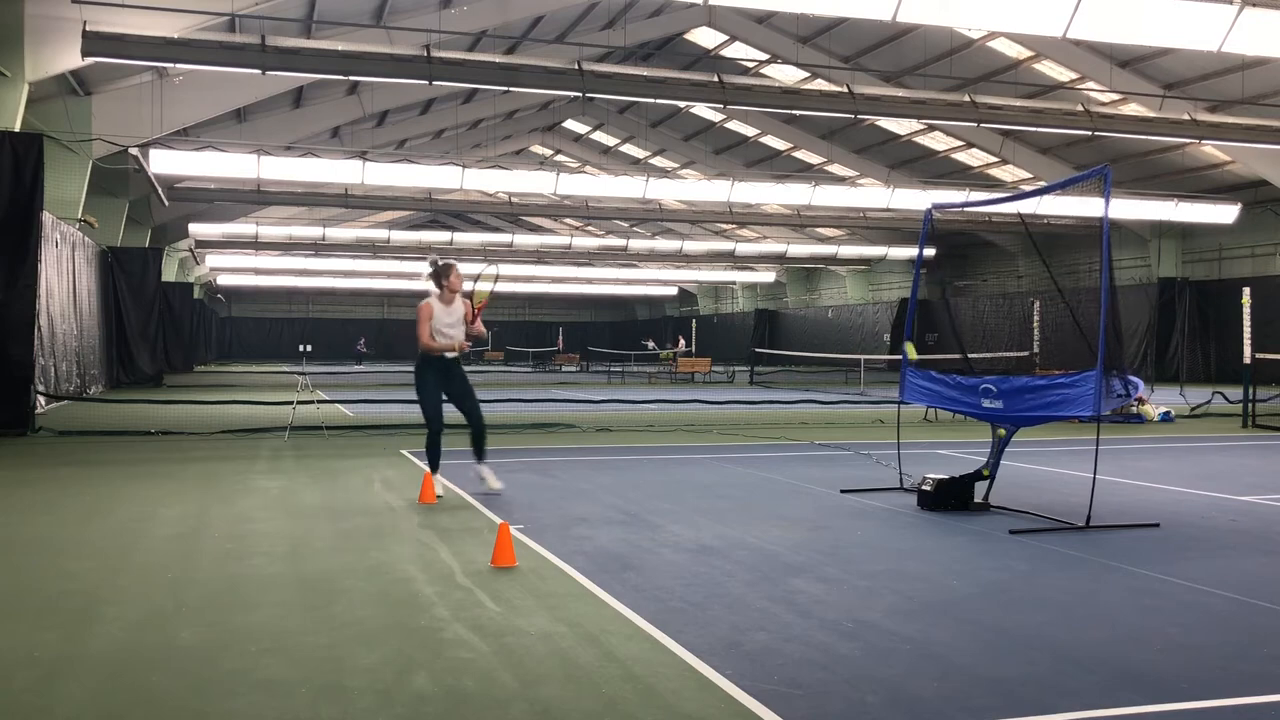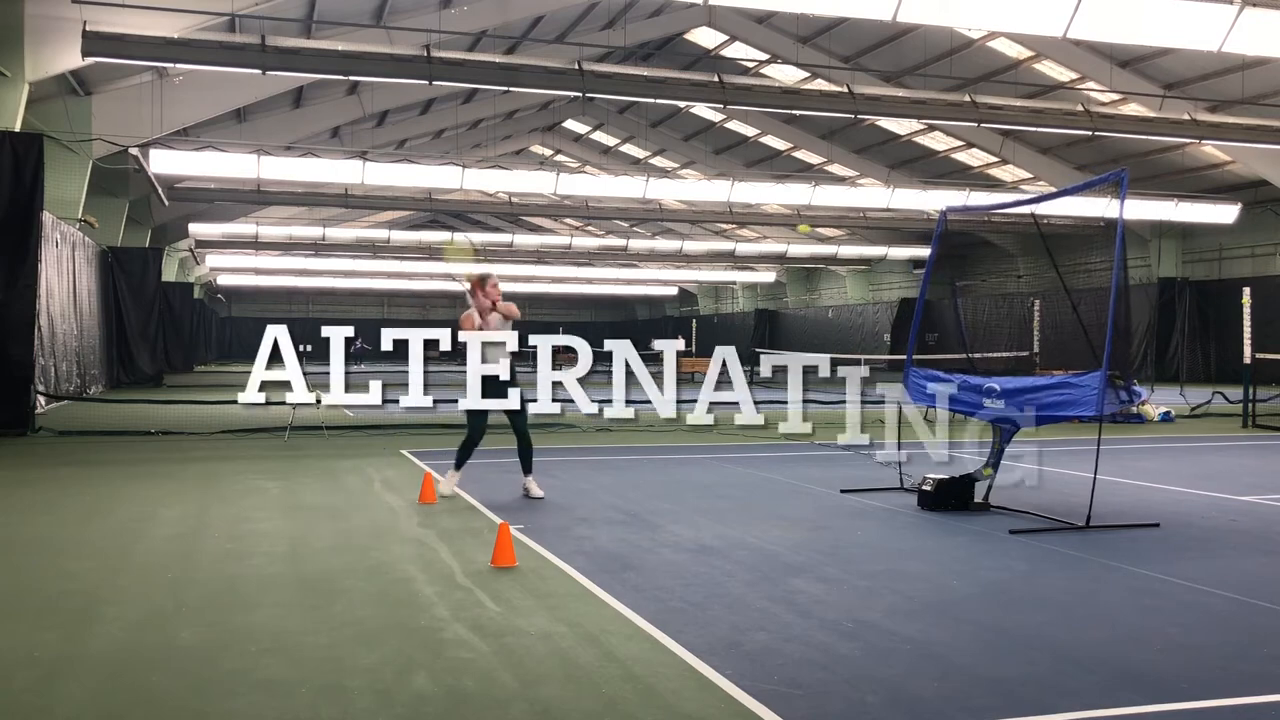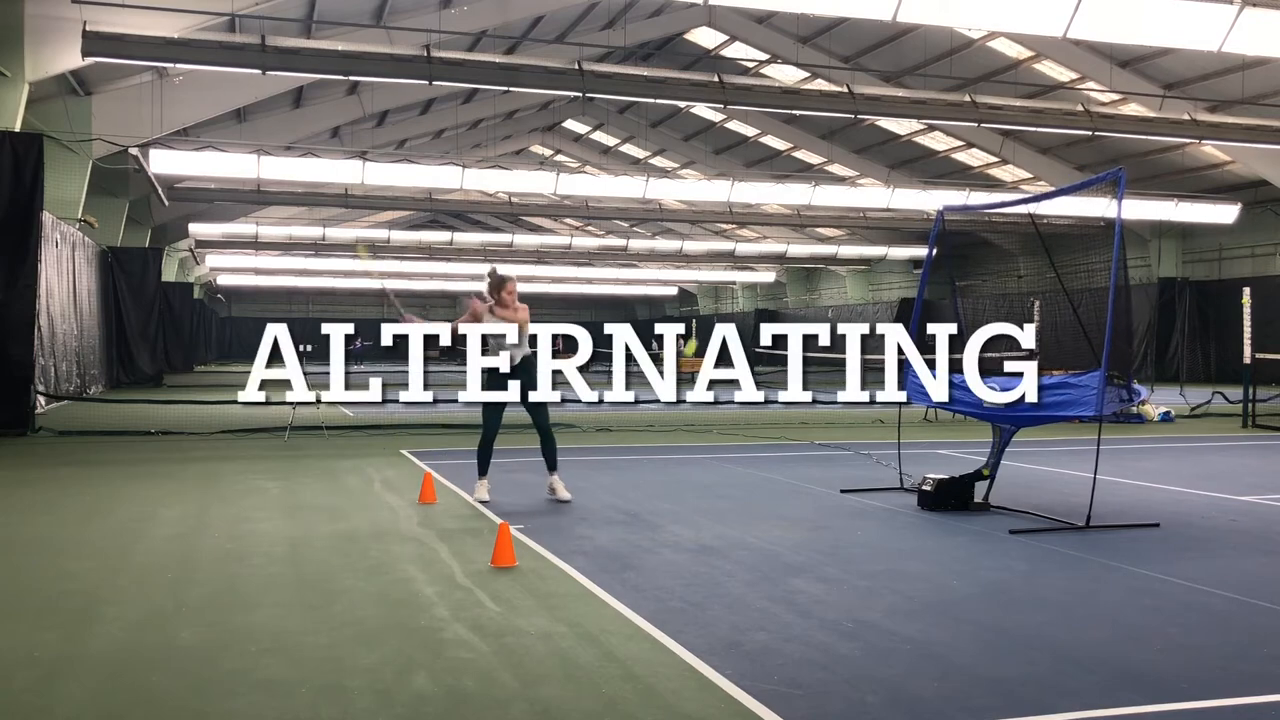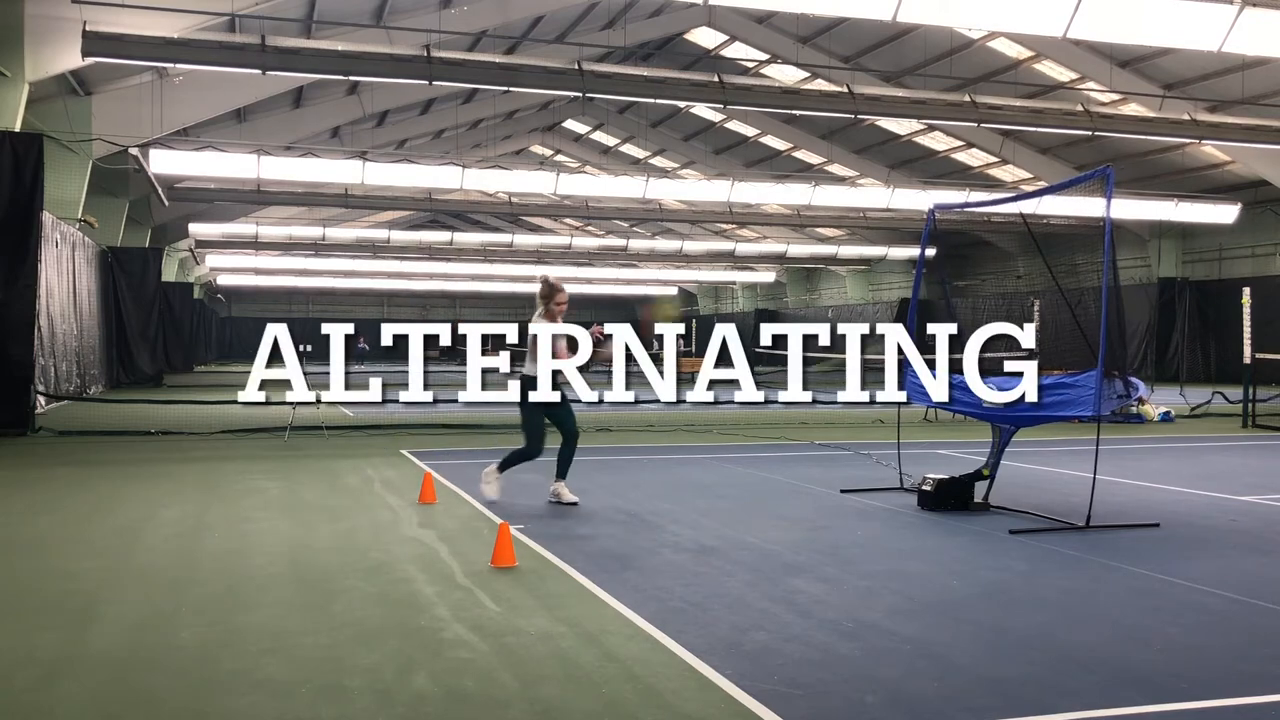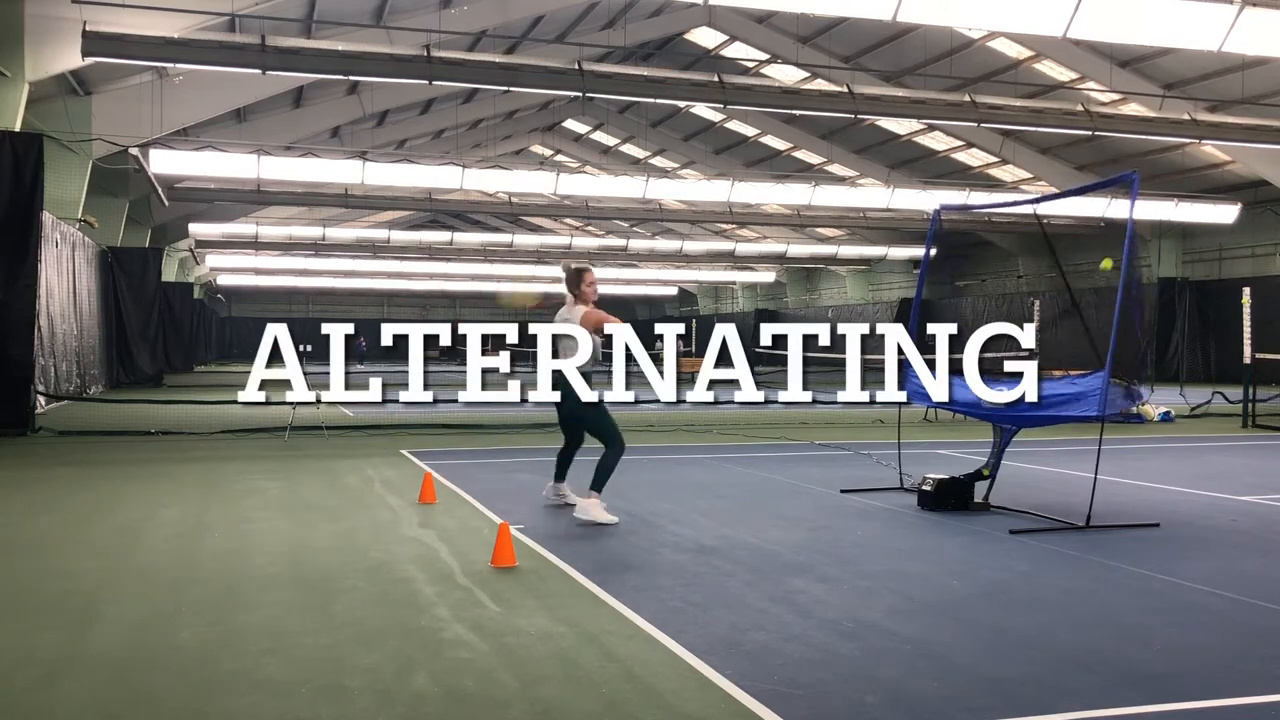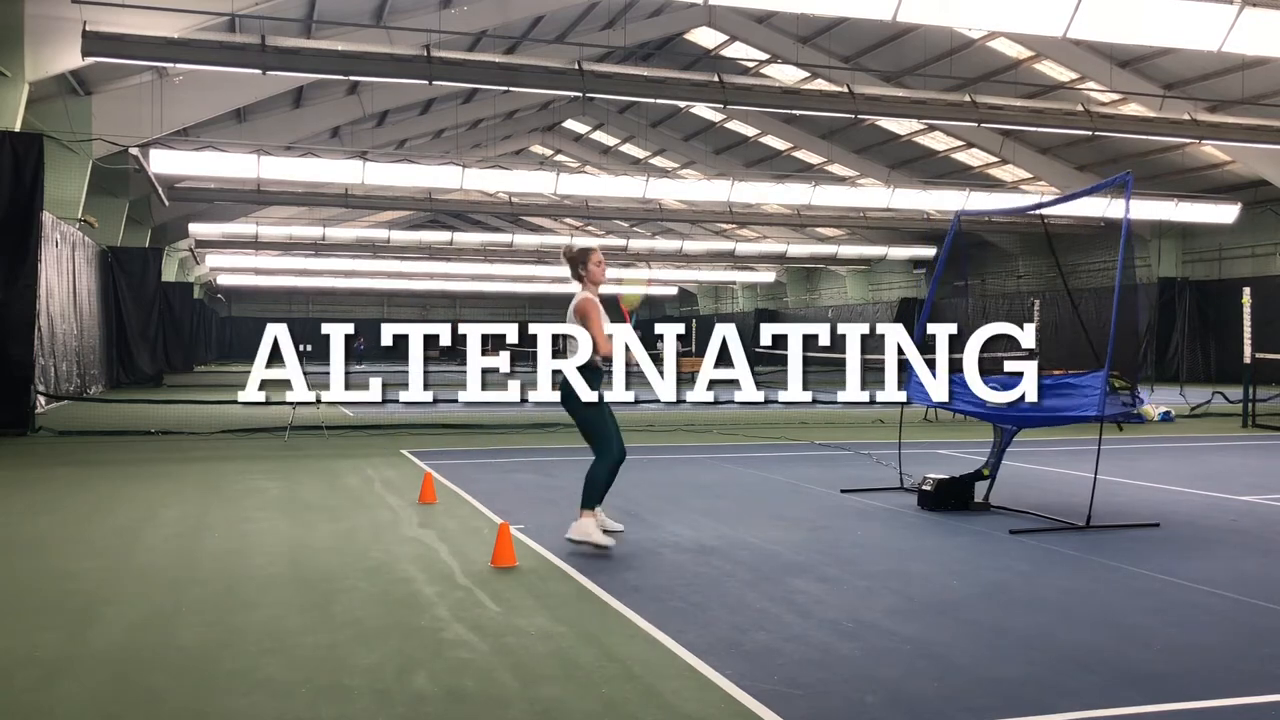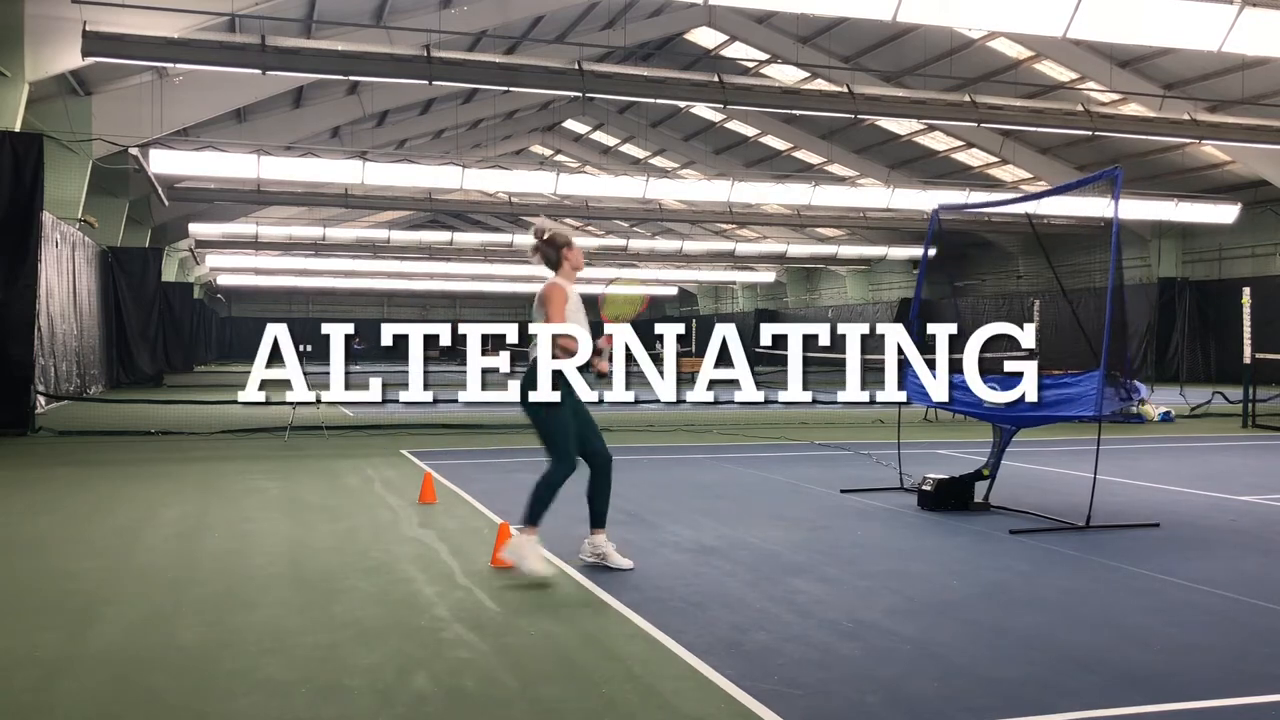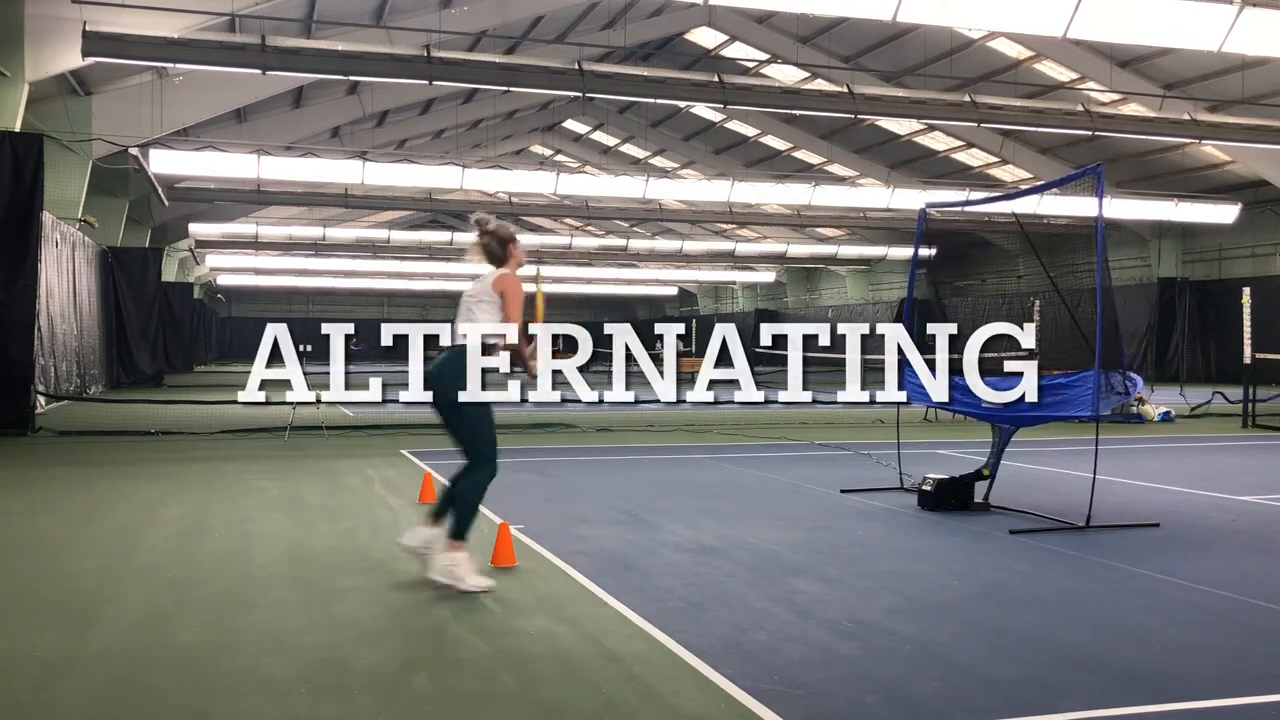
dt=0.4s
person 1, frame 1
left shoulder: (463, 305)
right shoulder: (427, 306)
left elbow: (481, 332)
right elbow: (424, 343)
left wrist: (477, 329)
right wrist: (453, 345)
left hip: (453, 368)
right hip: (429, 369)
left knee: (477, 421)
right knee: (435, 427)
left ankle: (482, 468)
right ankle: (435, 477)
person 1, frame 2
left shoulder: (507, 308)
right shoulder: (468, 317)
left elbow: (515, 315)
left wrist: (492, 305)
right wrist: (481, 330)
right hip: (481, 377)
left knee: (522, 431)
right knee: (475, 434)
left ankle: (528, 481)
right ankle: (453, 474)
person 1, frame 3
left shoulder: (521, 309)
right shoulder: (480, 312)
left elbow: (519, 322)
right elbow: (451, 329)
left wrist: (490, 309)
right wrist: (417, 323)
left hip: (525, 369)
right hip: (497, 373)
left knee: (544, 427)
right knee: (490, 431)
left ankle: (554, 480)
right ankle: (482, 483)
person 1, frame 4
left shoulder: (552, 317)
left elbow: (562, 341)
left wrist: (587, 333)
right hip: (534, 387)
left knee: (571, 434)
right knee: (534, 448)
left ankle: (558, 486)
right ankle: (494, 472)
person 1, frame 5
left shoulder: (563, 314)
right shoulder: (591, 315)
right elbow: (621, 326)
left wrist: (597, 337)
left hip: (562, 384)
right hip: (577, 388)
left knee: (574, 440)
right knee: (615, 444)
left ankle: (557, 487)
right ankle: (590, 503)
person 1, frame 6
left shoulder: (586, 301)
right shoulder: (587, 302)
right elbow: (604, 350)
left hip: (585, 385)
right hip: (581, 385)
left knee: (617, 453)
right knee: (607, 454)
left ankle: (593, 512)
right ankle: (584, 523)
person 1, frame 7
left shoulder: (568, 291)
right shoulder: (555, 288)
right elbow: (560, 342)
left wrist: (596, 348)
right wrist: (595, 363)
left hip: (561, 386)
left knee: (602, 459)
right knee: (564, 462)
left ankle: (596, 543)
right ankle: (524, 540)
person 1, frame 8
left shoulder: (480, 284)
right shoulder: (509, 280)
right elbow: (513, 337)
left wrist: (519, 354)
right wrist: (528, 362)
left hip: (445, 372)
right hip: (461, 374)
left knee: (479, 460)
right knee: (485, 465)
left ankle: (427, 531)
right ankle: (452, 557)
